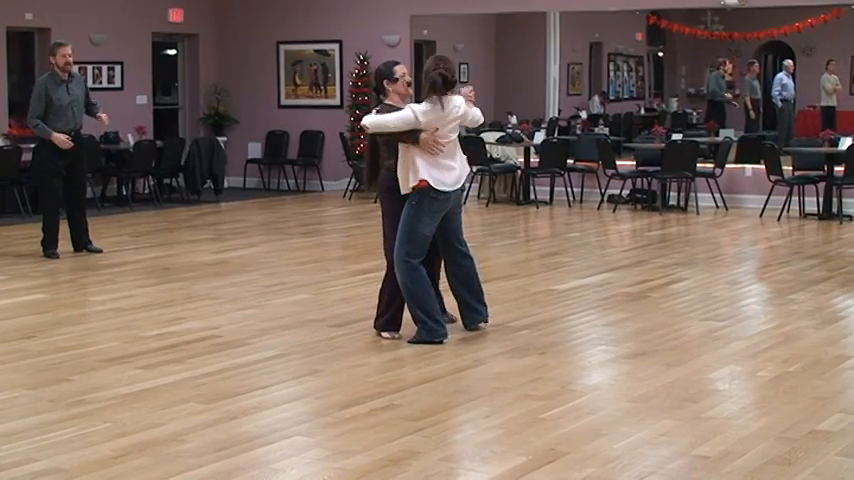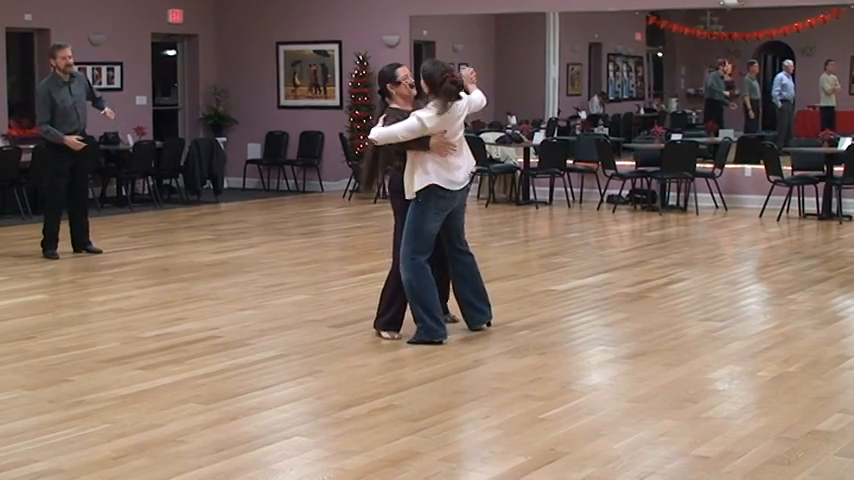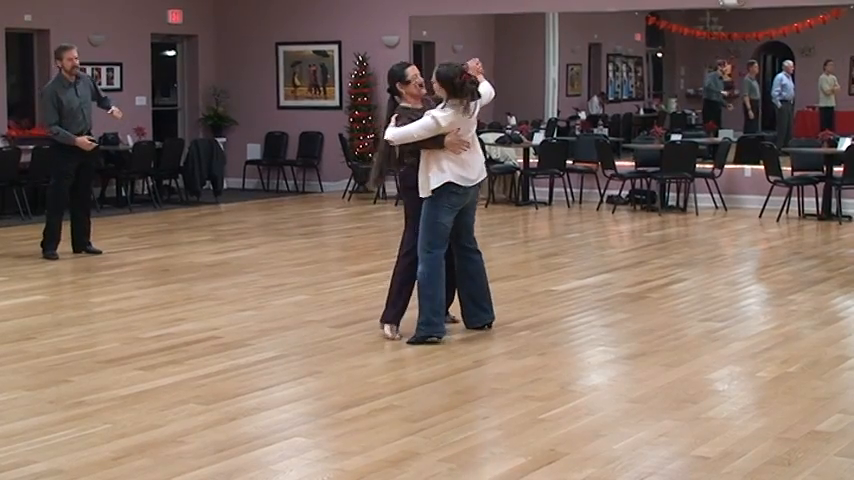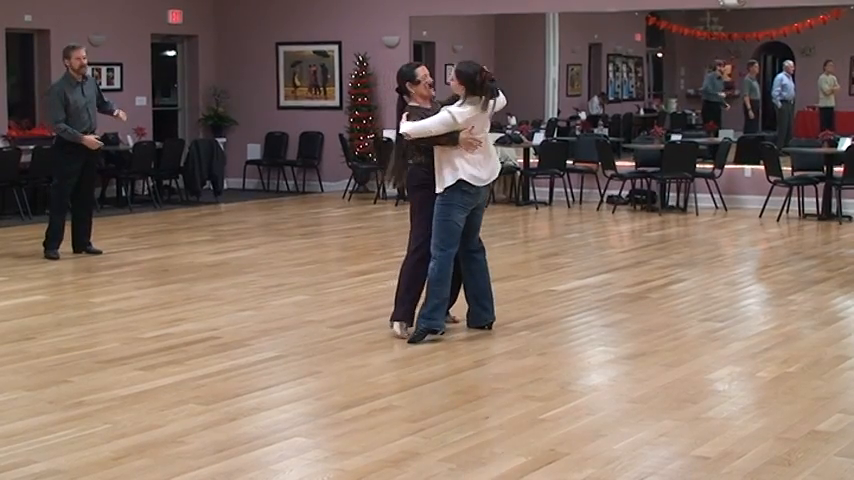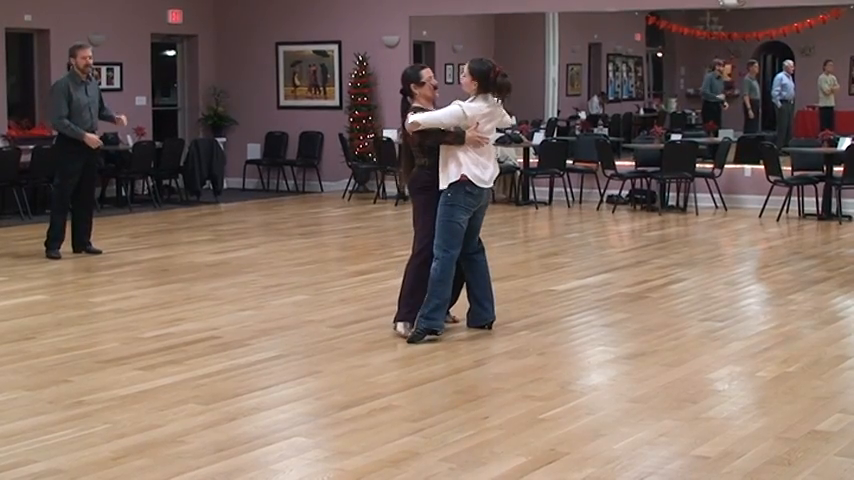
dt=0.2s
person 1, frame 1
left shoulder: (418, 113)
right shoulder: (456, 106)
left elbow: (369, 124)
right elbow: (477, 119)
left wrist: (373, 115)
left hip: (428, 191)
right hip: (453, 188)
left knee: (407, 259)
right knee: (456, 250)
left ankle: (431, 329)
right ankle: (475, 314)
person 1, frame 2
left shoulder: (424, 119)
right shoulder: (460, 104)
left elbow: (377, 137)
right elbow: (480, 100)
left wrist: (379, 125)
right wrist: (471, 84)
left hip: (434, 190)
right hip: (459, 186)
left knee: (413, 258)
right knee: (458, 249)
left ankle: (431, 328)
right ankle: (478, 314)
person 1, frame 3
left shoulder: (439, 118)
right shoulder: (472, 102)
left elbow: (393, 138)
right elbow: (489, 91)
left wrist: (393, 124)
right wrist: (478, 75)
left hip: (445, 187)
right hip: (470, 184)
left knee: (430, 254)
right knee: (466, 248)
left ankle: (431, 326)
right ankle: (480, 315)
person 1, frame 4
left shoulder: (455, 115)
right shoulder: (486, 104)
left elbow: (410, 132)
right elbow: (502, 100)
left wrist: (404, 123)
right wrist: (484, 82)
left hip: (458, 186)
right hip: (480, 185)
left knee: (442, 252)
right knee: (471, 249)
left ankle: (430, 321)
right ankle: (483, 315)
person 1, frame 5
left shoulder: (463, 110)
right shoulder: (494, 107)
left elbow: (419, 120)
right elbow: (506, 122)
left wrist: (410, 125)
left hip: (462, 186)
right hip: (482, 186)
left knee: (444, 253)
right knee: (471, 249)
left ankle: (430, 321)
right ankle: (483, 314)
person 2, frame 1
right shoulder: (384, 112)
right elbow: (388, 129)
right wrist: (418, 137)
right hip: (396, 188)
left knee: (430, 249)
right ankle: (386, 322)
person 2, frame 2
left shoulder: (417, 107)
right shoulder: (391, 117)
right wrist: (429, 143)
right hip: (407, 187)
left knee: (439, 248)
right ankle: (386, 322)
person 2, frame 3
left shoulder: (427, 103)
right shoulder: (402, 116)
right elbow: (412, 139)
right wrist: (442, 141)
right hip: (418, 184)
left knee: (448, 247)
right knee: (413, 249)
right ankle: (391, 318)
person 2, frame 4
left shoulder: (434, 105)
right shoulder: (410, 115)
right elbow: (424, 136)
right wrist: (456, 138)
right hip: (424, 184)
right knee: (421, 248)
right ankle: (401, 316)
person 2, frame 5
left shoulder: (436, 108)
right shoulder: (415, 116)
right elbow: (428, 134)
right wrist: (463, 136)
right hip: (427, 186)
right knee: (425, 249)
right ankle: (405, 316)
person 3, frame 1
left shoulder: (79, 81)
right shoulder: (43, 84)
left elbow: (89, 105)
right elbow: (33, 120)
left wrist: (98, 114)
right wrist: (52, 135)
left hip: (76, 142)
right hip: (52, 146)
left knee: (77, 195)
right knee: (52, 197)
left ankle: (82, 241)
right ankle: (49, 245)
person 3, frame 2
left shoulder: (80, 79)
right shoulder: (45, 88)
left elbow: (95, 98)
right elbow: (43, 126)
left wrist: (104, 108)
right wrist: (64, 139)
left hip: (82, 142)
right hip: (59, 147)
left knee: (80, 196)
right knee: (55, 197)
left ankle: (81, 242)
right ankle: (49, 245)
person 3, frame 3
left shoulder: (85, 80)
right shoulder: (51, 90)
left elbow: (99, 98)
right elbow: (51, 127)
left wrist: (110, 107)
right wrist: (75, 141)
left hip: (88, 143)
right hip: (65, 147)
left knee: (83, 197)
right knee: (58, 197)
left ankle: (82, 242)
right ankle: (49, 245)
person 3, frame 4
left shoulder: (90, 82)
right shoulder: (59, 88)
left elbow: (101, 103)
right elbow: (57, 125)
left wrist: (114, 111)
right wrist: (82, 138)
left hip: (91, 145)
right hip: (69, 147)
left knee: (85, 197)
right knee: (61, 196)
left ankle: (82, 242)
right ankle: (51, 245)
person 3, frame 5
left shoulder: (93, 83)
right shoulder: (63, 85)
left elbow: (100, 110)
right elbow: (59, 121)
left wrist: (114, 118)
right wrist: (83, 136)
left hip: (91, 145)
right hip: (70, 146)
left knee: (86, 197)
right knee: (62, 195)
left ankle: (82, 242)
right ankle: (53, 244)
